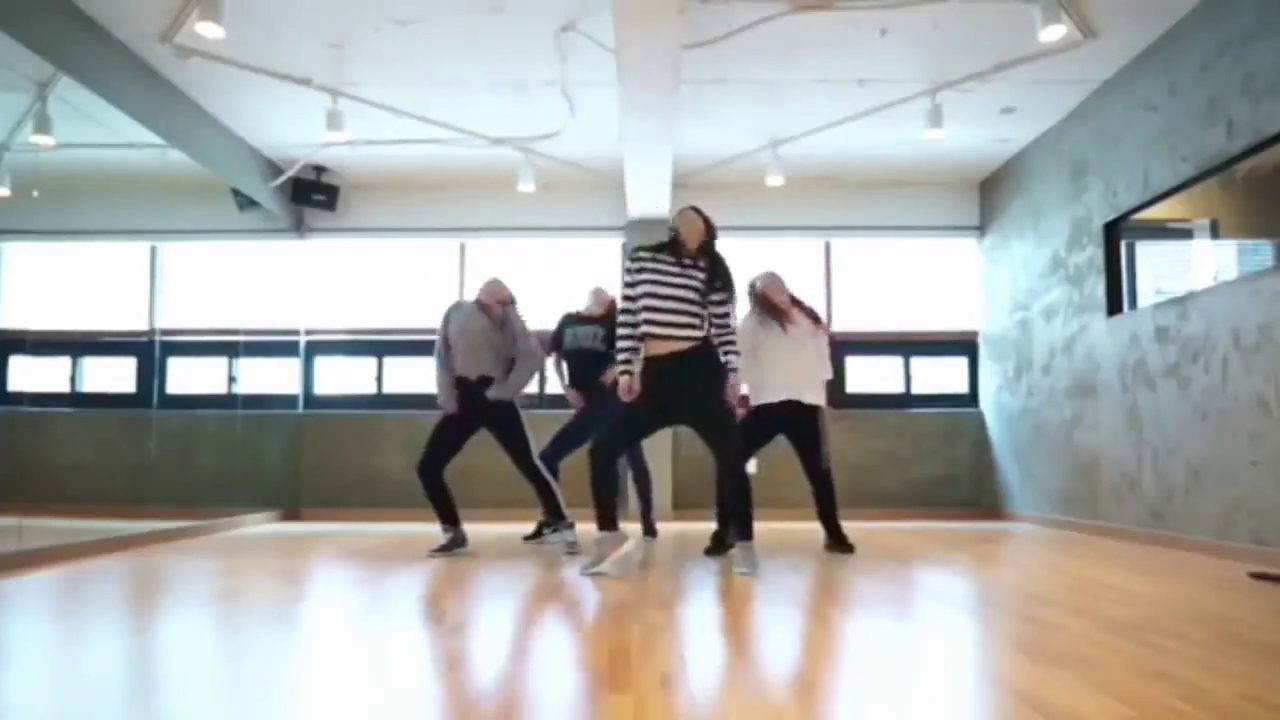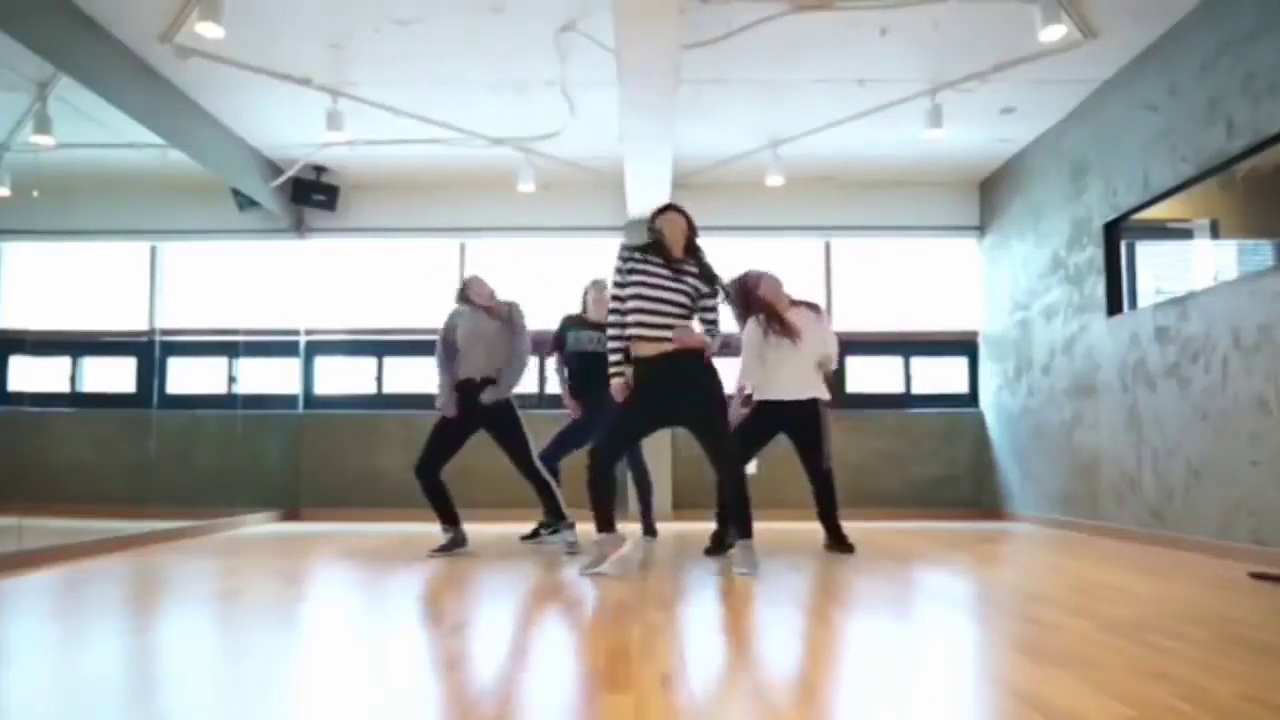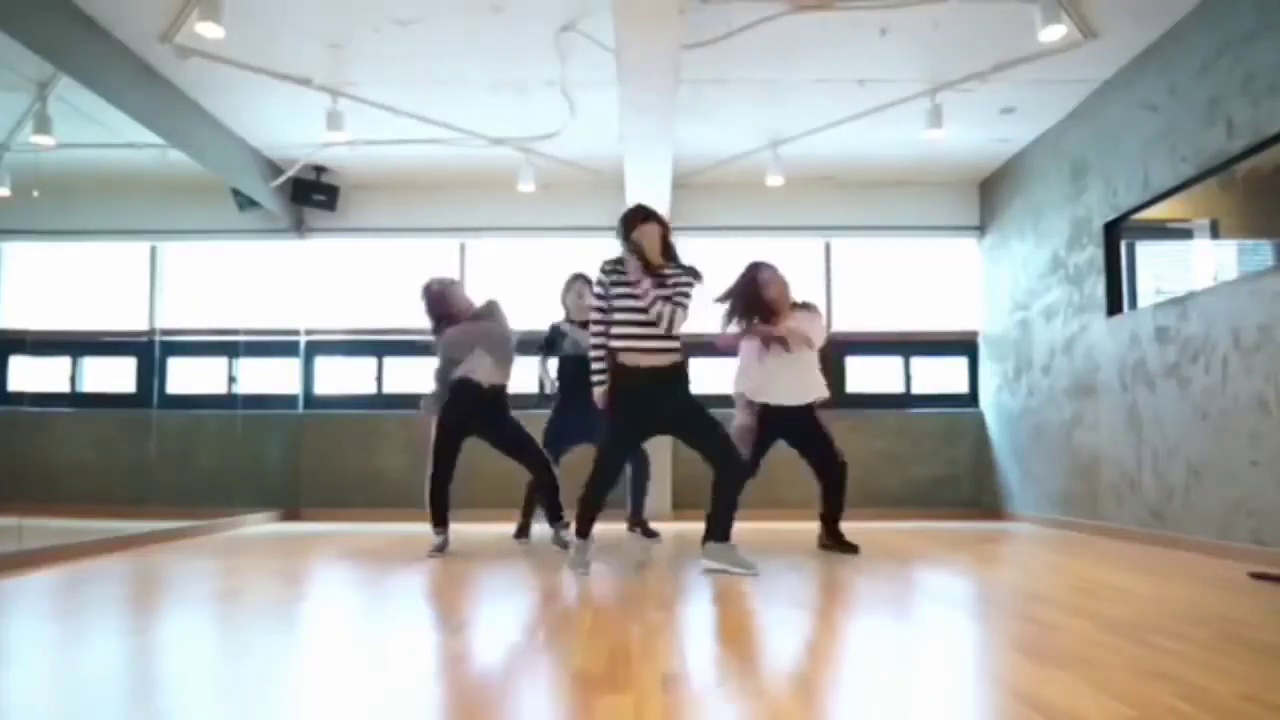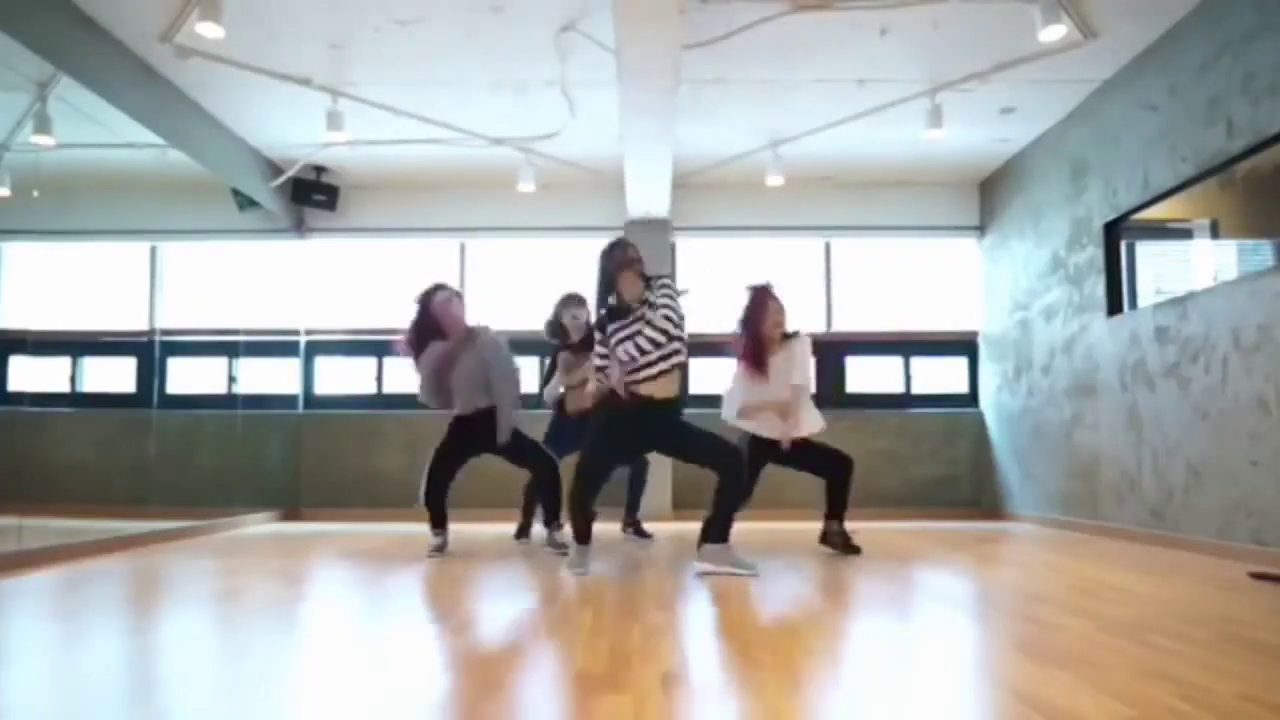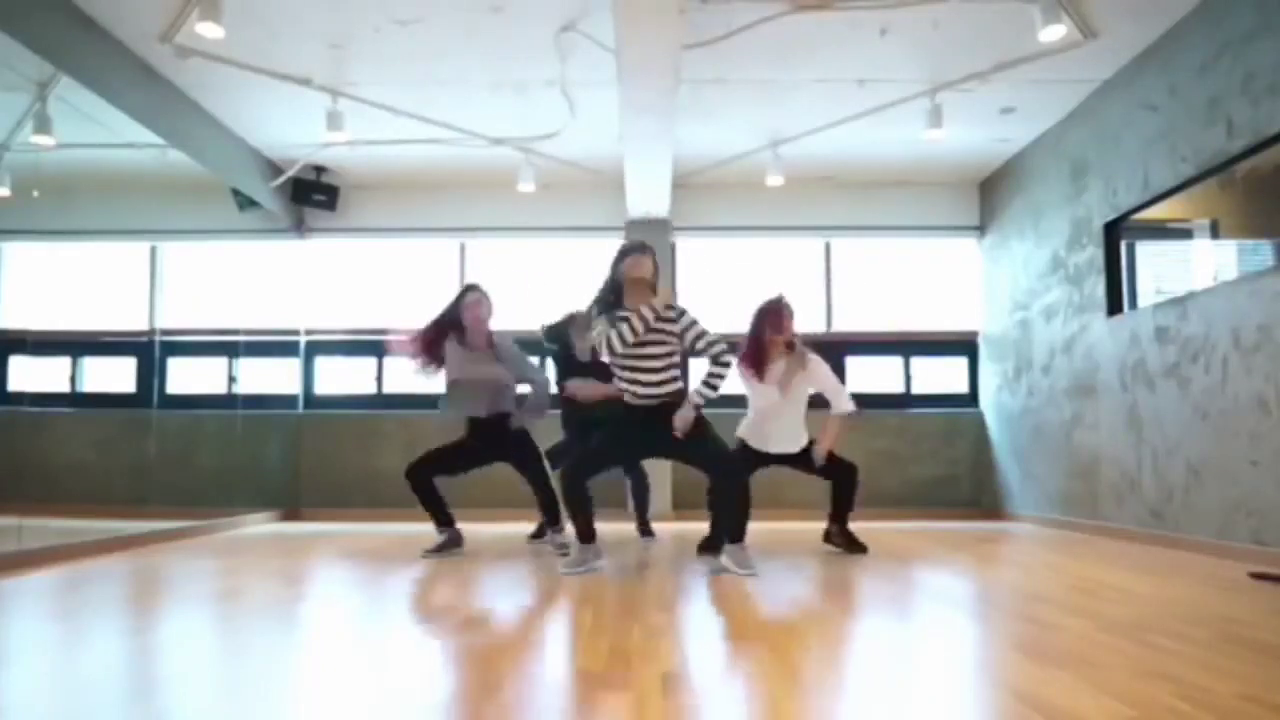
dt=0.2s
person 1, frame 1
left shoulder: (711, 270)
right shoulder: (639, 260)
left elbow: (725, 327)
right elbow: (627, 318)
left wrist: (733, 374)
right wrist: (625, 370)
left hip: (700, 370)
right hip: (655, 376)
left knee: (730, 458)
right knee: (602, 451)
left ankle: (744, 545)
right ankle: (610, 538)
person 1, frame 2
left shoulder: (701, 275)
right shoulder: (630, 259)
left elbow: (712, 333)
right elbow: (615, 318)
left wrist: (701, 340)
right wrist: (616, 371)
left hip: (690, 373)
right hip: (645, 378)
left knee: (726, 459)
right knee: (600, 457)
left ankle: (743, 545)
right ankle: (608, 542)
person 1, frame 3
left shoulder: (682, 276)
right shoulder: (610, 273)
left elbow: (670, 325)
right elbow: (596, 330)
left wrist: (644, 282)
right wrist: (601, 383)
left hip: (671, 388)
right hip: (629, 388)
left knee: (728, 459)
right knee: (605, 470)
left ankle: (717, 545)
right ankle: (581, 543)
person 1, frame 4
left shoulder: (662, 288)
right shoulder: (607, 314)
left elbow: (665, 328)
right elbow: (601, 367)
left wrist: (622, 364)
right wrist: (595, 383)
left hip: (664, 415)
right hip: (623, 414)
left knee: (732, 463)
right knee: (585, 480)
left ankle: (714, 548)
right ankle: (582, 546)
person 1, frame 5
left shoulder: (674, 313)
right shoulder: (605, 310)
left elbow: (721, 355)
right elbow: (615, 344)
left wrist: (693, 406)
right wrist: (646, 313)
left hip: (677, 418)
right hip: (631, 420)
left knee: (729, 471)
right knee: (572, 471)
left ankle: (734, 547)
right ankle: (588, 547)
person 2, frame 1
left shoulder: (812, 320)
right shoulder: (754, 320)
left elbow: (821, 366)
right elbow: (741, 365)
left wrist: (820, 400)
left hip: (805, 407)
right hip: (767, 405)
left knee: (819, 470)
left ankle: (834, 533)
right ankle: (724, 532)
person 2, frame 2
left shoulder: (813, 314)
right shoulder: (757, 324)
left elbow: (831, 358)
right elbow: (748, 369)
left wrist: (824, 364)
right wrist: (736, 407)
left hip: (807, 405)
right hip: (769, 404)
left knee: (820, 470)
left ankle: (833, 533)
right ankle: (724, 533)
person 2, frame 3
left shoulder: (808, 314)
right shoulder: (754, 329)
left elbow: (812, 342)
right elbow: (744, 377)
left wrist: (771, 330)
right wrist: (742, 414)
left hip: (801, 410)
right hip: (765, 411)
left knee: (835, 466)
left ankle: (830, 532)
person 2, frame 4
left shoulder: (798, 344)
right shoulder: (747, 361)
left elbow: (800, 385)
right elbow: (729, 410)
left wrist: (789, 420)
right wrist: (769, 406)
left hip: (795, 440)
right hip: (757, 440)
left knee: (842, 465)
left ankle: (833, 529)
person 2, frame 5
left shoulder: (807, 361)
right shoulder: (747, 363)
left elbow: (843, 401)
right elbow: (767, 400)
left wrist: (826, 440)
right wrist: (791, 371)
left hip: (794, 444)
right hip: (754, 444)
left knee: (847, 472)
left ankle: (837, 529)
person 3, frame 1
left shoulder: (507, 316)
right shoulder: (456, 312)
left elbow: (530, 356)
right elbow: (442, 357)
left wrist: (507, 391)
right wrist: (447, 396)
left hip: (494, 398)
right hip: (463, 398)
left knee: (529, 465)
right knee: (428, 467)
left ankle: (564, 528)
right ankle: (454, 533)
person 3, frame 2
left shoulder: (510, 313)
right shoulder: (457, 317)
left elbow: (520, 354)
right elbow: (444, 361)
left wrist: (498, 389)
right wrist: (446, 398)
left hip: (495, 400)
right hip: (463, 399)
left knee: (529, 466)
right knee: (425, 468)
left ankle: (565, 528)
right ankle: (454, 533)
person 3, frame 3
left shoulder: (491, 314)
right shoulder: (449, 334)
left elbow: (502, 339)
right wrist: (436, 401)
left hip: (491, 408)
right hip: (456, 408)
left knee: (540, 464)
right knee: (439, 476)
left ankle: (559, 528)
right ankle: (441, 535)
person 3, frame 4
left shoulder: (485, 339)
right shoulder: (434, 350)
left elbow: (508, 381)
right elbow: (432, 399)
left wrist: (505, 423)
right wrist: (431, 359)
left hip: (497, 425)
right hip: (462, 427)
left knee: (547, 465)
right knee: (436, 483)
left ankle: (553, 531)
right ankle: (440, 535)
person 3, frame 5
left shoulder: (505, 347)
right shoulder: (453, 344)
left elbow: (540, 385)
right elbow: (458, 372)
left wrist: (526, 416)
right wrist: (497, 374)
left hip: (509, 430)
right hip: (478, 434)
left knee: (537, 471)
right knee: (417, 473)
left ankle: (556, 530)
right ankle: (450, 533)
person 4, frame 1
left shoulder: (614, 323)
right shoulder: (568, 322)
right elbow: (556, 360)
right wrist: (567, 390)
left hip: (615, 402)
right hip: (588, 406)
left knee: (636, 461)
right knee: (547, 458)
left ankle: (647, 521)
right ankle: (551, 521)
person 4, frame 2
right shoulder: (569, 324)
right elbow: (559, 363)
right wrist: (568, 397)
left hip: (616, 408)
right hip: (587, 412)
left knee: (637, 463)
right knee: (546, 460)
left ankle: (648, 522)
right ankle: (550, 522)
person 4, frame 3
right shoulder: (557, 329)
right elbow: (543, 361)
right wrist: (549, 382)
left hip: (600, 410)
right hip: (568, 412)
left knee: (639, 458)
left ankle: (636, 519)
right ankle: (525, 522)
person 4, frame 4
left shoulder: (598, 339)
right shoulder: (560, 352)
right elbow: (548, 397)
right wrist: (560, 375)
right hip: (567, 423)
left knee: (639, 463)
left ankle: (631, 521)
right ankle: (525, 523)
person 4, frame 5
left shoulder: (605, 360)
right shoulder: (563, 355)
right elbow: (571, 389)
right wrist: (605, 389)
right hip: (578, 433)
left knee: (635, 471)
left ankle: (643, 522)
right ankle: (548, 521)
